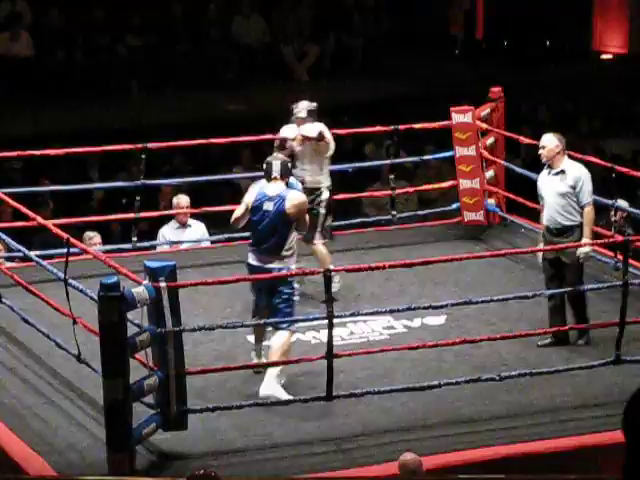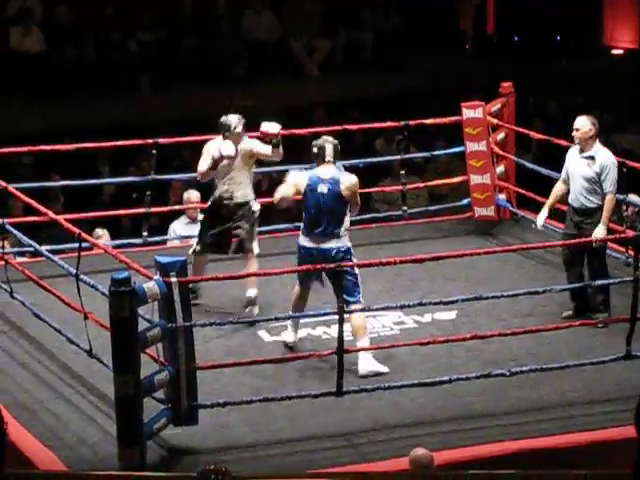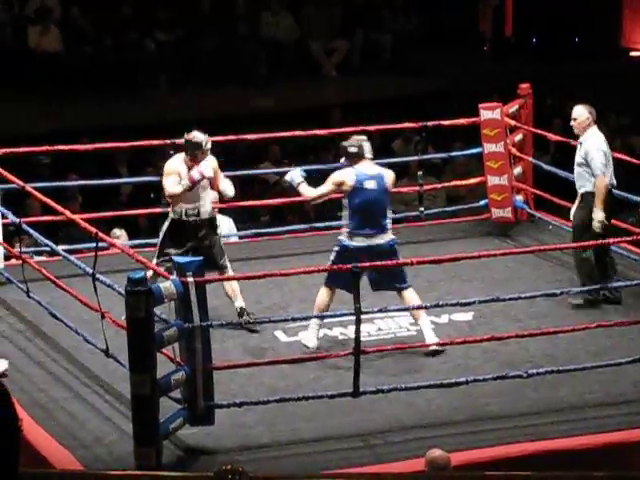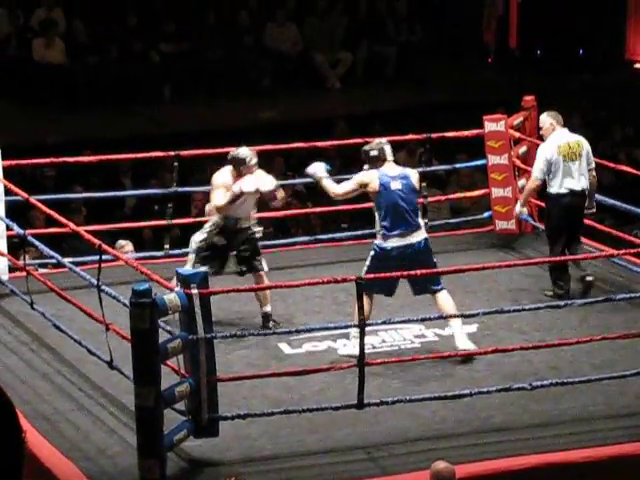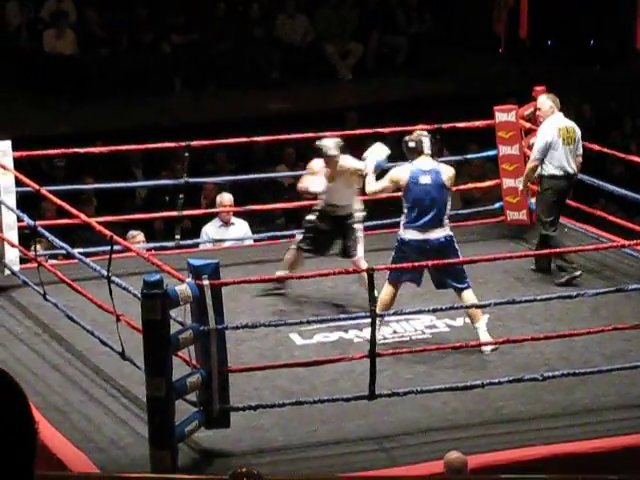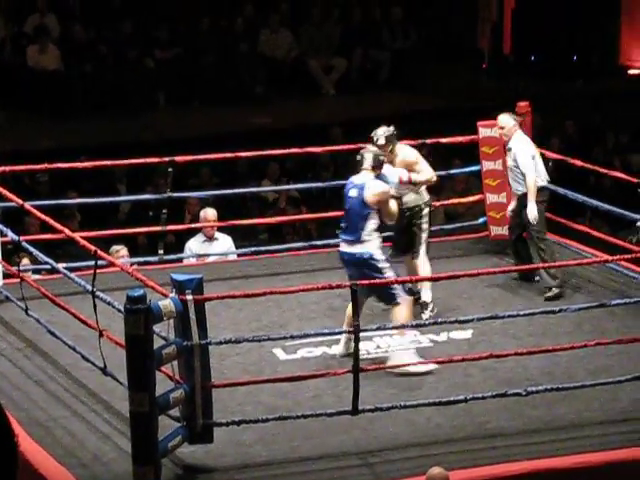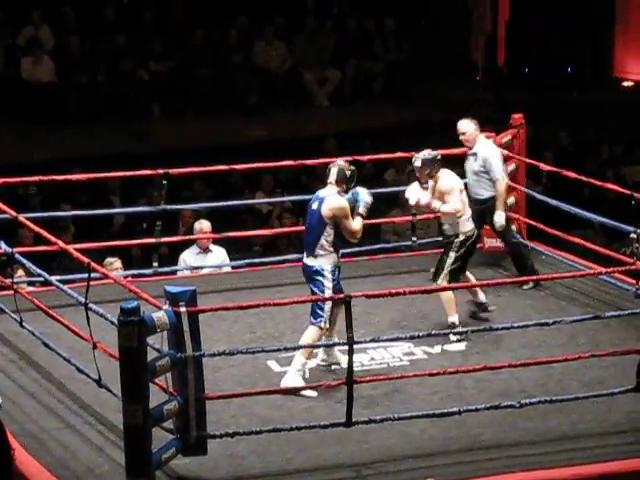
dt=0.5s
person 1, frame 1
left shoulder: (253, 193)
right shoulder: (296, 198)
left elbow: (235, 222)
right elbow: (302, 227)
left hip: (255, 265)
right hip: (280, 270)
left knee: (261, 312)
right knee: (285, 326)
left ankle: (256, 355)
right ankle: (271, 382)
person 1, frame 2
left shoulder: (303, 178)
right shoulder: (349, 180)
left elbow: (279, 199)
right elbow: (355, 209)
left wrist: (288, 182)
left hip: (308, 247)
right hip: (337, 249)
left knee: (303, 286)
right knee: (354, 303)
left ankle: (292, 332)
right ankle: (365, 359)
person 1, frame 3
left shoulder: (344, 176)
right shoulder: (388, 175)
left elbow: (313, 196)
left wrist: (298, 180)
left hip: (352, 245)
right hip: (383, 244)
left knee: (329, 286)
right knee: (405, 288)
left ankle: (312, 334)
right ankle: (430, 337)
person 1, frame 4
left shoulder: (369, 178)
right shoulder: (413, 175)
left elbow: (336, 192)
left wrist: (320, 175)
left hip: (387, 248)
right hip: (417, 244)
left knee: (365, 291)
right knee: (438, 290)
left ankle: (355, 342)
right ankle: (461, 339)
person 1, frame 5
left shoulder: (401, 172)
right shoulder: (448, 172)
left elbow: (371, 189)
left wrist: (371, 166)
left hip: (409, 240)
right hip: (440, 240)
left knee: (392, 283)
right knee: (463, 287)
left ankle: (374, 329)
right ankle: (484, 336)
person 1, frame 6
left shoulder: (350, 182)
right shoulder: (379, 188)
right elbow: (391, 217)
right wrist: (391, 194)
left hip: (347, 251)
right hip: (367, 254)
left knee: (359, 296)
right knee: (401, 300)
left ankle: (345, 343)
right ankle: (403, 355)
person 1, frame 7
left shoulder: (320, 195)
right shoulder: (336, 203)
right elbow: (354, 234)
left wrist: (352, 198)
right wrist: (361, 208)
left hip: (315, 263)
right hip: (322, 267)
left knee: (336, 304)
right knee: (320, 323)
left ankle: (328, 353)
right ankle: (293, 375)
person 2, frame 1
left shoulder: (578, 172)
right shoulder: (543, 176)
left elbow: (588, 207)
left wrist: (586, 239)
right wrist: (541, 241)
left hip: (572, 235)
right hip: (549, 236)
left knee: (574, 287)
right knee: (552, 288)
left ankle: (583, 327)
right ankle: (558, 332)
person 2, frame 2
left shoulder: (605, 159)
right shoulder: (572, 153)
left elbow: (610, 195)
right elbow: (563, 184)
left wrist: (603, 226)
right wrist: (546, 208)
left hip: (594, 217)
right hip: (574, 214)
left knee: (597, 266)
right knee: (570, 261)
left ankle: (601, 310)
right ankle: (580, 306)
person 2, frame 3
left shoulder: (592, 142)
right shoulder: (589, 140)
left elbow: (601, 178)
left wrist: (598, 209)
right wrist: (578, 201)
left hip: (593, 200)
right hip: (599, 199)
left knee: (580, 246)
right knee: (601, 245)
left ankle: (590, 293)
right ankle: (611, 291)
person 2, frame 4
left shoulder: (547, 147)
right shoulder: (581, 142)
left elbow: (535, 181)
right elbow: (592, 174)
left wrist: (520, 203)
right wrist: (591, 199)
left hip: (558, 200)
right hip: (579, 198)
left knee: (556, 246)
right knee: (573, 241)
left ankle: (561, 289)
right ankle: (585, 274)
person 2, frame 5
left shoulder: (546, 129)
right shoulder: (573, 127)
left elbow: (534, 162)
right elbow: (578, 160)
left wrist: (524, 182)
right wrist: (570, 184)
left hip: (550, 181)
right hip: (566, 180)
left knee: (547, 227)
right knee: (547, 222)
left ankle: (569, 268)
right ankle: (543, 264)
person 2, frame 6
left shoulder: (520, 145)
right shoulder: (516, 144)
left elbow: (531, 176)
left wrist: (531, 204)
right wrist: (514, 201)
left hip: (534, 196)
right hip: (525, 196)
left knee: (539, 239)
right knee: (515, 233)
left ankle: (554, 284)
right ankle: (527, 273)
person 2, frame 7
left shoulder: (488, 151)
right shoulder: (473, 151)
left elbow: (500, 182)
left wrist: (500, 211)
left hip: (490, 202)
right hip: (476, 202)
left knee: (509, 241)
left ankle: (530, 275)
person 3, frame 1
left shoulder: (321, 132)
right shoulder: (296, 132)
left elbow: (328, 150)
left wrist: (320, 137)
right wrist: (283, 143)
left hip: (318, 190)
right hip: (301, 187)
left knee: (313, 239)
left ankle: (331, 277)
person 3, frame 2
left shoulder: (249, 145)
right shoulder: (212, 146)
left elbow: (276, 156)
right elbow: (202, 176)
left wrist: (275, 141)
right wrist: (216, 161)
left hip: (243, 204)
right hip: (219, 203)
left knee: (249, 251)
right knee: (200, 250)
left ankle: (251, 297)
right ankle: (193, 290)
person 3, frame 3
left shoulder: (210, 162)
right shoulder: (174, 165)
left elbow: (217, 183)
right elbow: (171, 195)
left wrist: (224, 188)
right wrist: (192, 180)
left hip: (205, 221)
right hip: (179, 223)
left knee: (223, 268)
right knee: (159, 268)
left ankle: (242, 312)
person 3, frame 4
left shoulder: (259, 176)
right shoulder: (222, 177)
left elbow: (278, 202)
right elbow: (217, 208)
left wrist: (273, 191)
right wrist: (237, 192)
left hip: (245, 229)
right hip: (220, 228)
left knee: (260, 273)
left ankle: (267, 315)
person 3, frame 5
left shoulder: (350, 164)
right shoulder: (315, 165)
right elbow: (302, 186)
right wrist: (310, 189)
left hip: (350, 214)
right hip: (325, 210)
left knee: (356, 258)
right knee: (299, 246)
right ankle: (281, 280)
person 3, frame 6
left shoulder: (408, 154)
left elbow: (431, 176)
left hip: (419, 207)
right hip: (403, 208)
left knee: (419, 255)
right knee: (404, 252)
left ankle: (427, 303)
right ankle: (414, 289)
person 3, frame 7
left shoulder: (447, 181)
right shoulder: (435, 181)
left elbow: (457, 211)
right elbow: (430, 206)
left wrist: (431, 203)
right wrist: (419, 198)
left hip: (461, 236)
right hip: (459, 233)
left knee: (441, 281)
right knee: (458, 271)
left ankle: (456, 328)
right ankle: (480, 301)
